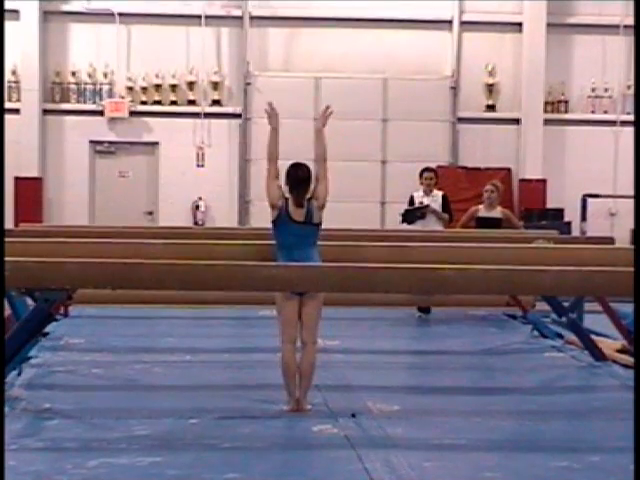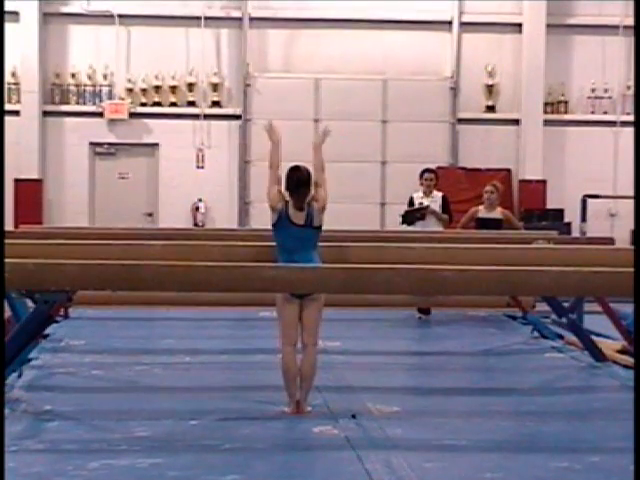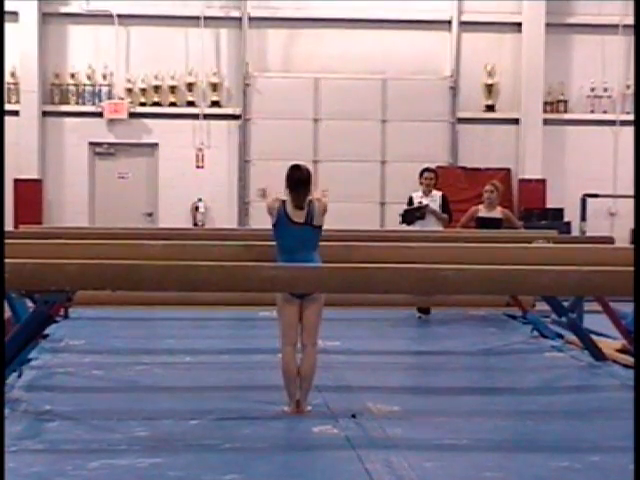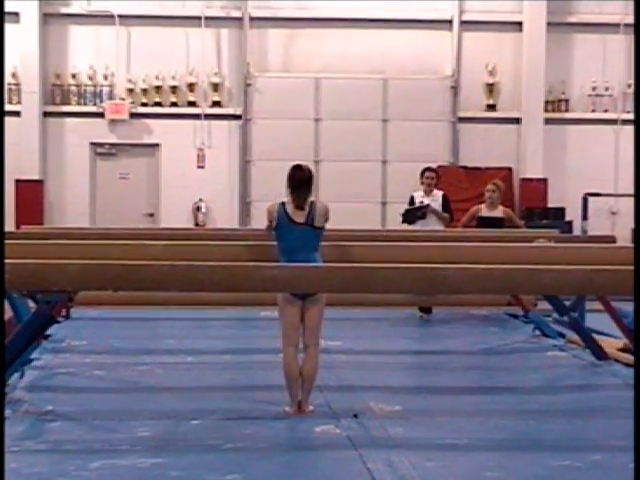
dt=0.2s
person 1, frame 1
left shoulder: (278, 206)
right shoulder: (317, 206)
left elbow: (271, 164)
right elbow: (321, 165)
left wrist: (274, 127)
right wrist: (319, 130)
left knee: (288, 342)
right knee: (309, 342)
left ankle: (292, 399)
right ankle: (303, 399)
person 1, frame 2
left shoulder: (278, 209)
right shoulder: (317, 209)
left elbow: (274, 172)
right elbow: (320, 175)
left wrist: (275, 142)
right wrist: (317, 147)
left knee: (288, 345)
right knee: (310, 344)
left ankle: (292, 401)
right ankle: (303, 401)
person 1, frame 3
left shoulder: (276, 208)
right shoulder: (318, 208)
left elbow: (269, 198)
left wrist: (266, 195)
right wrist: (317, 197)
left knee: (289, 345)
right knee: (309, 345)
left ankle: (292, 402)
right ankle: (303, 402)
person 1, frame 4
left shoulder: (275, 211)
right shoulder: (321, 210)
left knee: (290, 346)
right knee: (311, 346)
left ankle: (294, 403)
right ankle: (305, 402)
person 2, frame 1
left shoulder: (442, 196)
right shoulder: (414, 196)
left elbow: (449, 219)
right elbow: (408, 220)
left wrist: (434, 211)
right wrist: (417, 213)
right ankle: (422, 306)
person 2, frame 2
left shoulder: (442, 197)
right shoulder: (414, 198)
left elbow: (448, 219)
right elbow: (408, 221)
left wrist: (434, 212)
right wrist: (417, 214)
left ankle: (425, 307)
right ankle: (423, 307)
person 2, frame 3
left shoulder: (441, 196)
right shoulder: (413, 197)
left elbow: (448, 219)
right elbow: (407, 220)
left wrist: (433, 211)
right wrist: (417, 214)
left ankle: (424, 307)
right ankle: (422, 307)
person 2, frame 4
left shoulder: (442, 196)
right shoulder: (414, 197)
left elbow: (449, 218)
right elbow: (408, 220)
left wrist: (434, 211)
right wrist: (418, 213)
left ankle: (426, 306)
right ankle: (424, 306)
